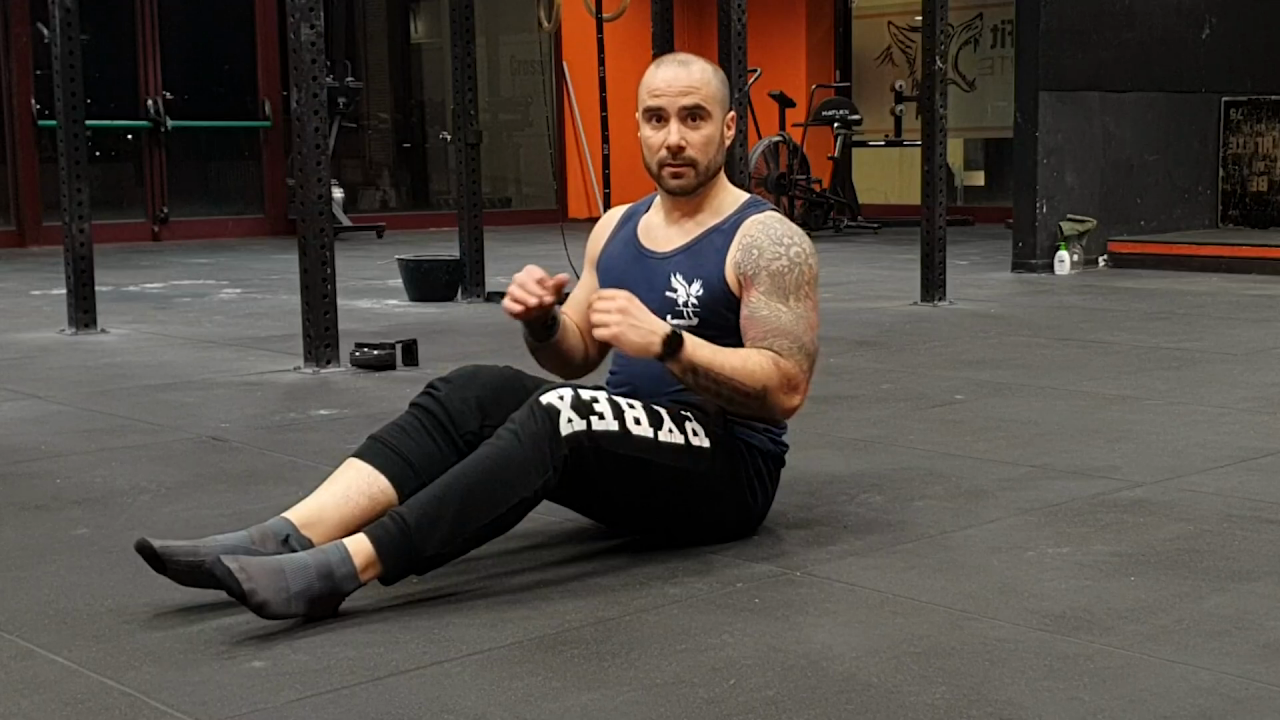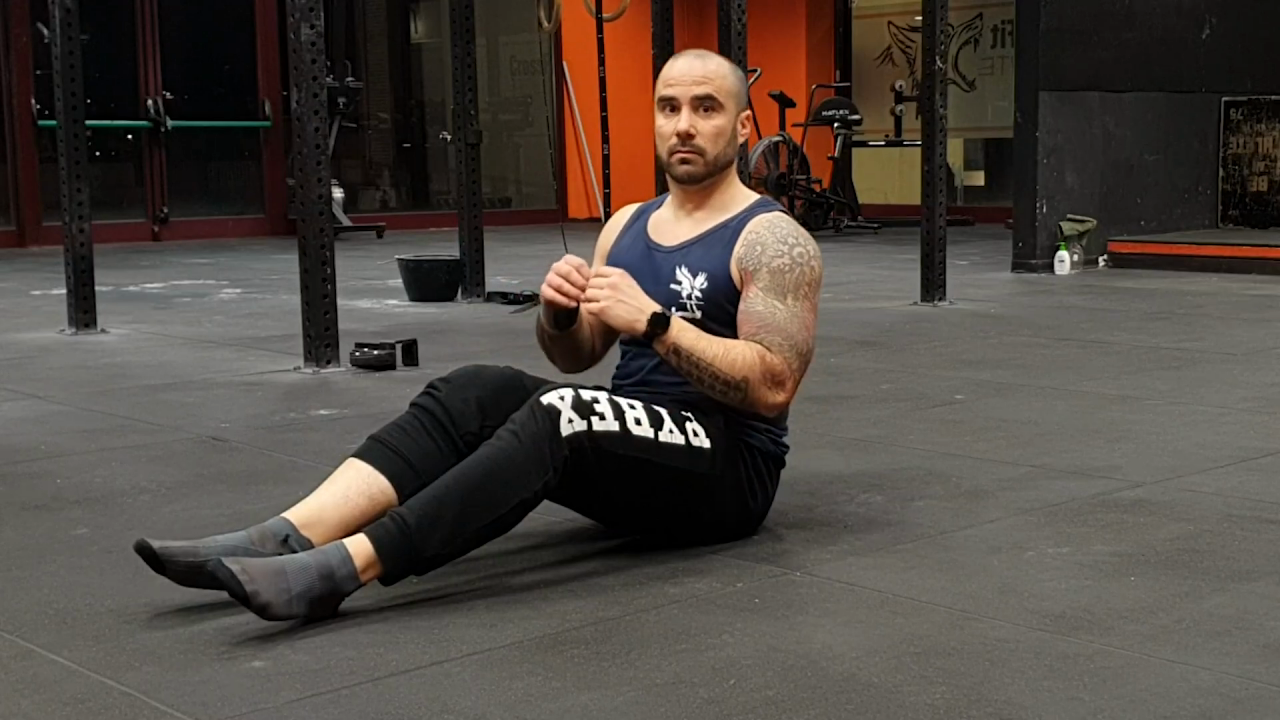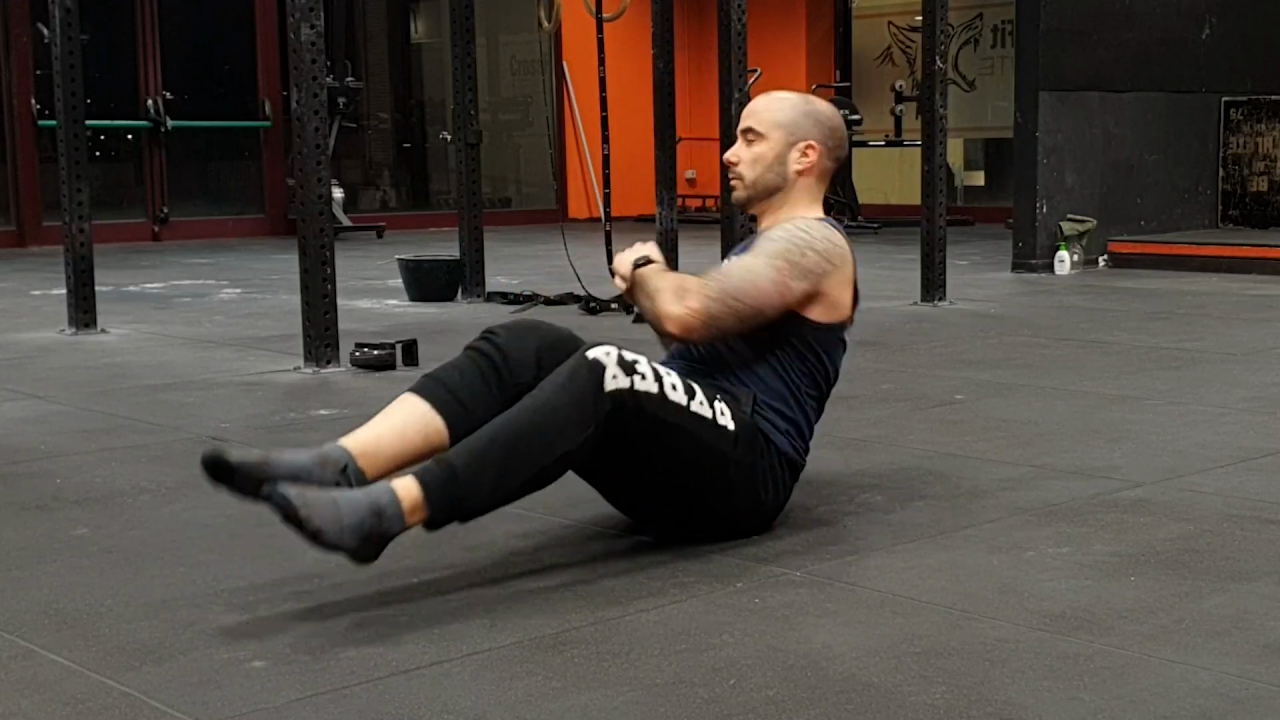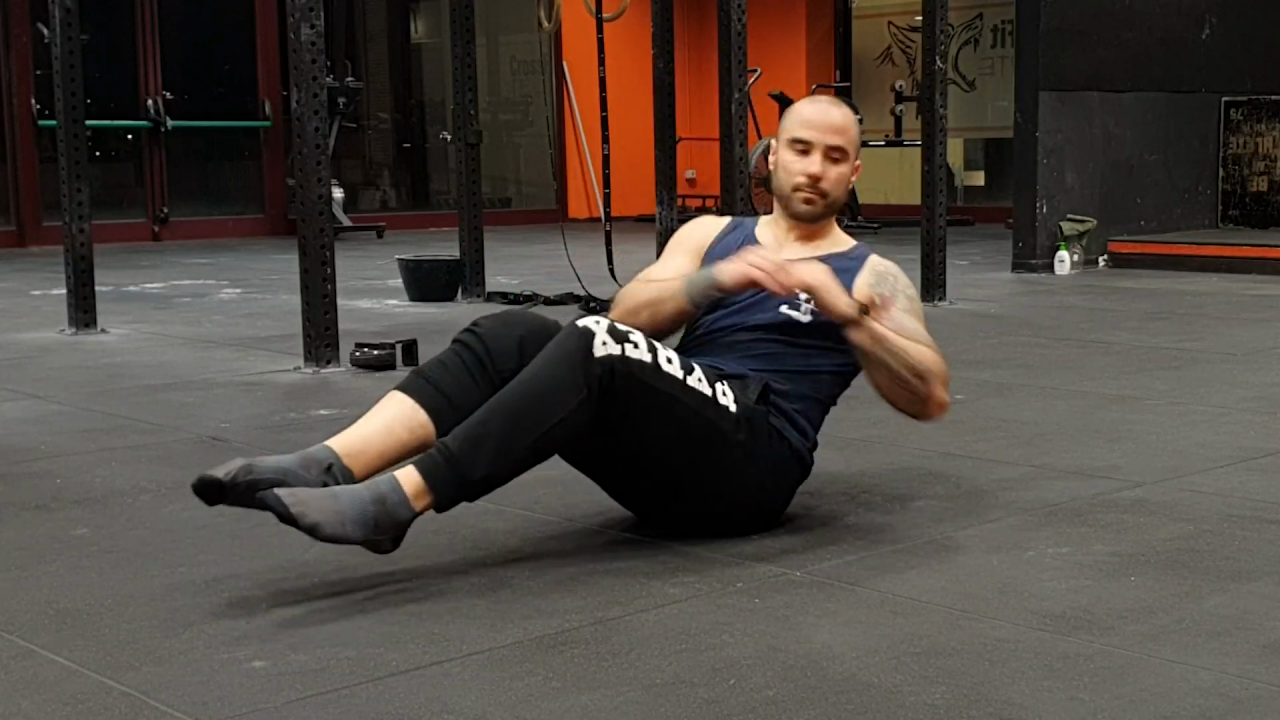
dt=0.7s
person 1, frame 1
left shoulder: (766, 242)
right shoulder: (616, 228)
left elbow: (786, 389)
right elbow: (576, 357)
left wrist: (667, 344)
right wrist: (539, 320)
left hip: (724, 472)
right hip: (626, 451)
left knee: (560, 416)
right knee: (476, 391)
left ankle: (342, 566)
right ankle: (286, 539)
person 1, frame 2
left shoulder: (774, 241)
right shoulder: (629, 225)
left elbow: (770, 387)
right elbow: (575, 357)
left wrist: (651, 319)
right wrist: (560, 309)
left hip: (724, 472)
right hip: (629, 446)
left knee: (559, 418)
right knee: (476, 393)
left ankle: (341, 568)
right ankle: (281, 541)
person 1, frame 3
left shoulder: (812, 244)
right shoulder: (766, 245)
left elbow: (685, 313)
left wrist: (647, 270)
right wrist: (647, 285)
left hip: (740, 471)
right hip: (664, 444)
left knee: (606, 370)
right knee: (527, 345)
left ankle: (384, 511)
right ankle: (336, 468)
person 1, frame 4
left shoulder: (873, 276)
right shoulder: (712, 235)
left elbow: (928, 396)
right elbow: (629, 313)
left wrist: (853, 312)
right wrist: (725, 278)
left hip: (748, 463)
right hip: (659, 449)
left knee: (593, 347)
right knee: (510, 337)
left ankle: (393, 501)
right ankle: (322, 469)
